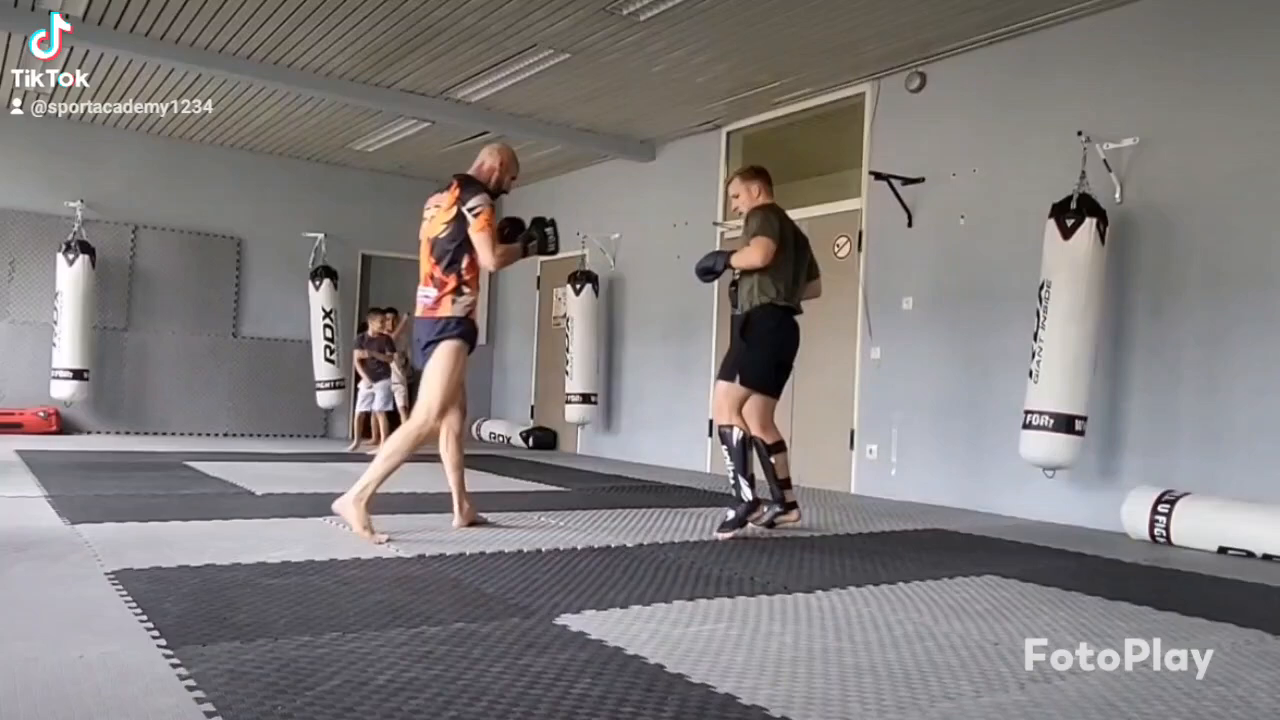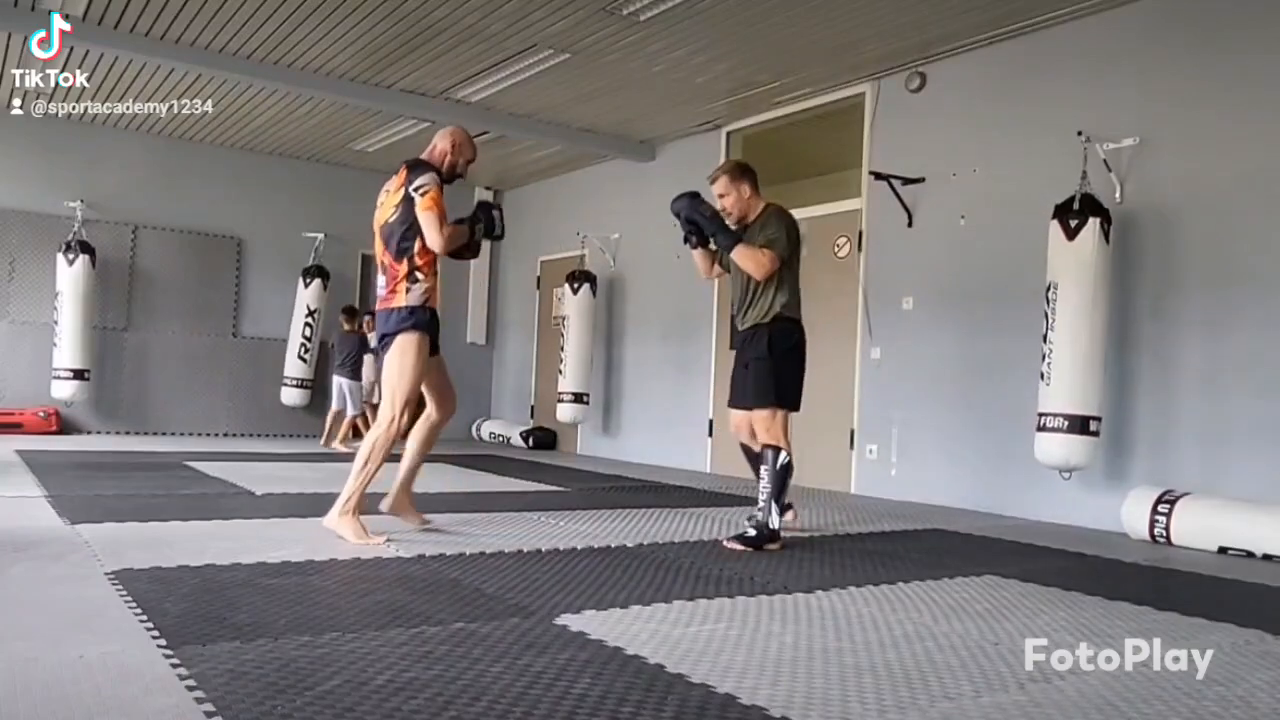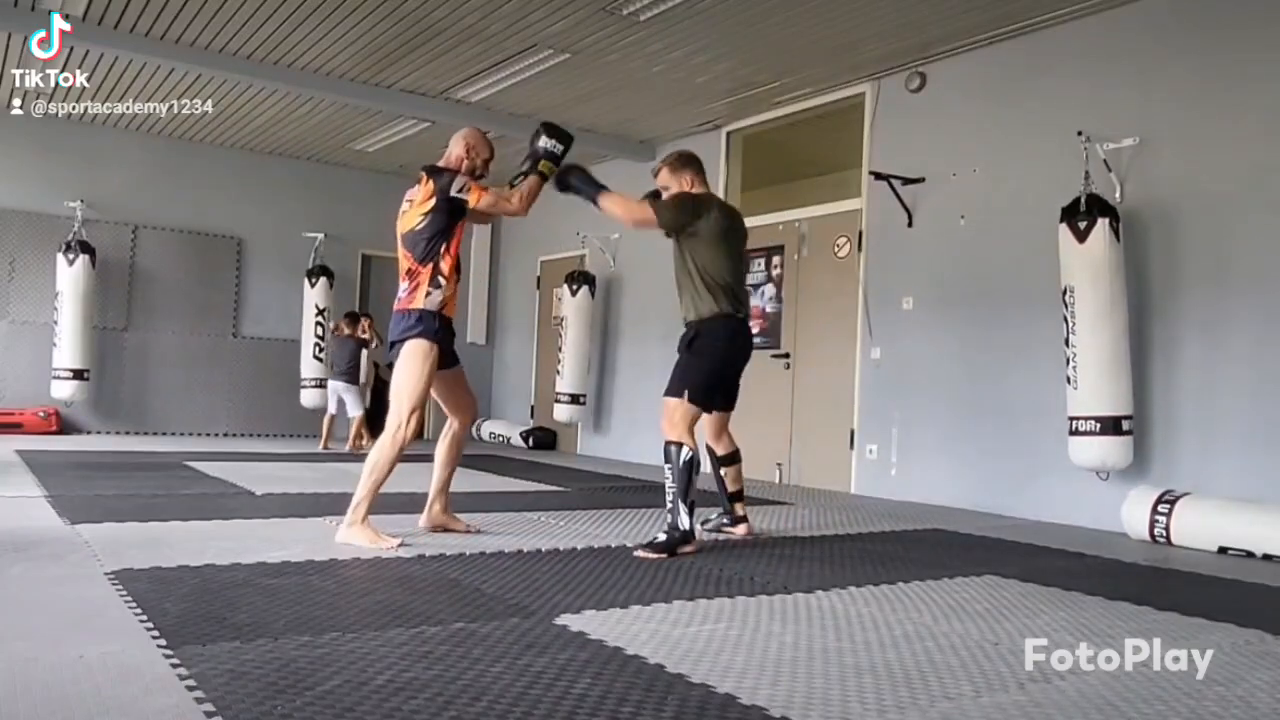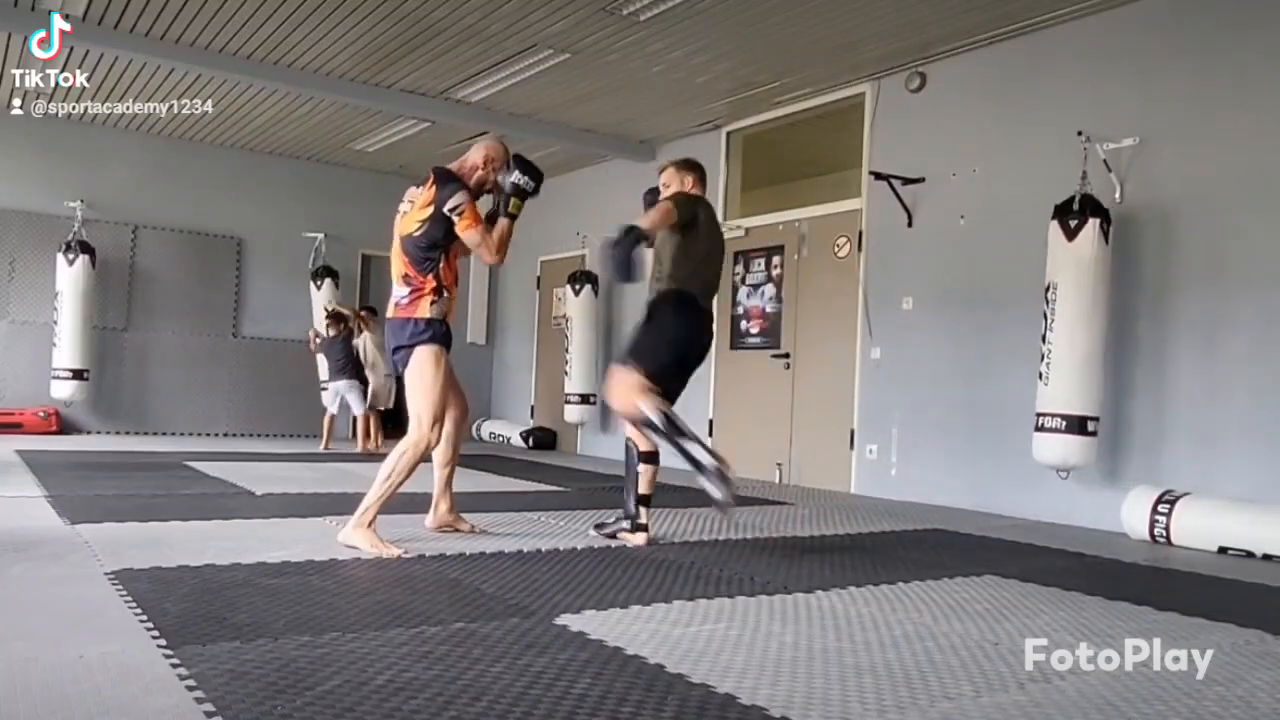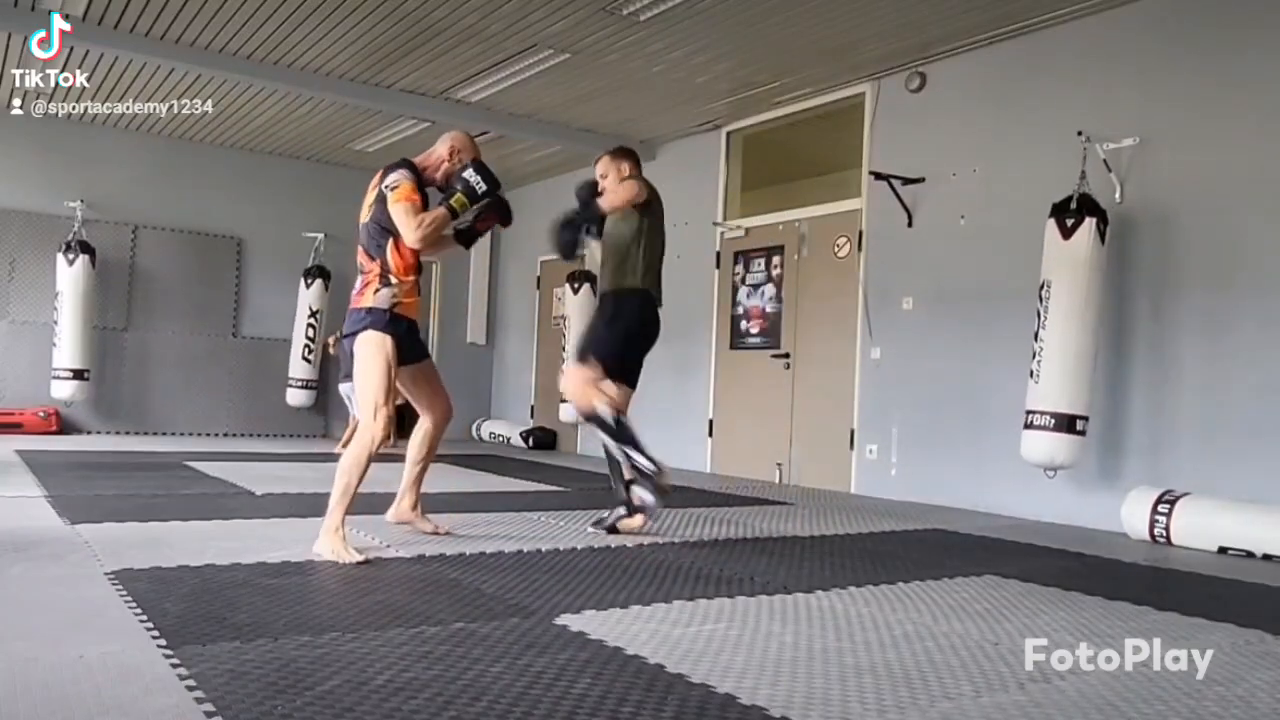
dt=0.7s
person 1, frame 1
left shoulder: (439, 199)
right shoulder: (476, 198)
right elbow: (491, 261)
left wrist: (498, 236)
right wrist: (527, 244)
left hip: (430, 319)
right hip: (449, 323)
left knee: (454, 417)
right knee: (427, 419)
left ankle: (463, 508)
right ankle: (355, 500)
person 1, frame 2
left shoulder: (398, 183)
right shoulder: (424, 178)
right elbow: (438, 241)
left wrist: (458, 235)
right wrist: (472, 228)
left hip: (400, 310)
right hip: (408, 311)
left knee: (443, 404)
right knee: (395, 417)
left ankle: (400, 493)
right ankle: (344, 510)
person 1, frame 3
left shoulder: (428, 189)
right shoulder: (448, 183)
left elbow: (485, 211)
right elbow: (516, 205)
left wrist: (528, 171)
right wrist: (546, 163)
left hip: (427, 319)
right hip: (419, 319)
left knee: (463, 413)
right knee: (403, 422)
left ankle: (436, 509)
right ankle: (354, 521)
person 1, frame 4
left shoulder: (426, 189)
right shoulder: (451, 193)
right elbow: (493, 254)
left wrist: (501, 207)
right wrist: (514, 202)
left hip: (413, 321)
right hip: (420, 324)
left knee: (456, 411)
right knee: (425, 432)
left ankle: (442, 508)
right ankle: (360, 524)
person 1, frame 5
left shoulder: (411, 185)
right shoulder: (400, 176)
left elbow: (423, 245)
right elbow: (416, 234)
left wrist: (473, 228)
right wrist: (461, 198)
left hip: (399, 317)
right hip: (377, 314)
left knee: (438, 410)
right knee: (376, 422)
left ankle: (407, 503)
right ankle: (331, 532)
person 2, frame 1
left shoulder: (764, 214)
right shoulder: (792, 230)
left elbow: (761, 254)
right elbow: (813, 287)
left wrist: (724, 260)
left hip: (763, 327)
right hip: (780, 328)
left knee: (725, 405)
right knee: (757, 418)
left ankle: (745, 501)
right ankle: (784, 502)
person 2, frame 2
left shoulder: (777, 220)
right shoulder: (741, 231)
left elbow: (762, 267)
right elbow: (709, 270)
left wrist: (720, 231)
right wrist: (696, 235)
left hip: (777, 335)
right hip: (750, 337)
left knee: (767, 426)
right knee: (742, 426)
left ankle: (768, 527)
right ankle: (775, 502)
person 2, frame 3
left shoulder: (697, 207)
right shoulder: (727, 219)
left elbow: (635, 213)
left wrist: (583, 183)
right wrist: (661, 204)
left hip: (712, 334)
right hip: (731, 335)
left knee: (673, 423)
right knee: (714, 429)
left ankle: (679, 530)
right ankle: (736, 516)
person 2, frame 4
left shoulder: (690, 203)
right shoulder: (700, 228)
left elbow: (664, 213)
left wrist: (634, 231)
right wrist: (651, 235)
left hip: (673, 315)
right hip: (691, 323)
left knee: (623, 392)
right knee: (633, 421)
left ankle: (705, 461)
right ankle: (634, 521)
person 2, frame 5
left shoulder: (639, 191)
right shoulder: (626, 224)
left elbow: (627, 194)
left wrist: (584, 212)
right wrist: (595, 224)
left hip: (627, 306)
right hip: (630, 308)
left knee: (577, 387)
right knee: (609, 409)
left ankle: (646, 467)
right ankle: (632, 505)
